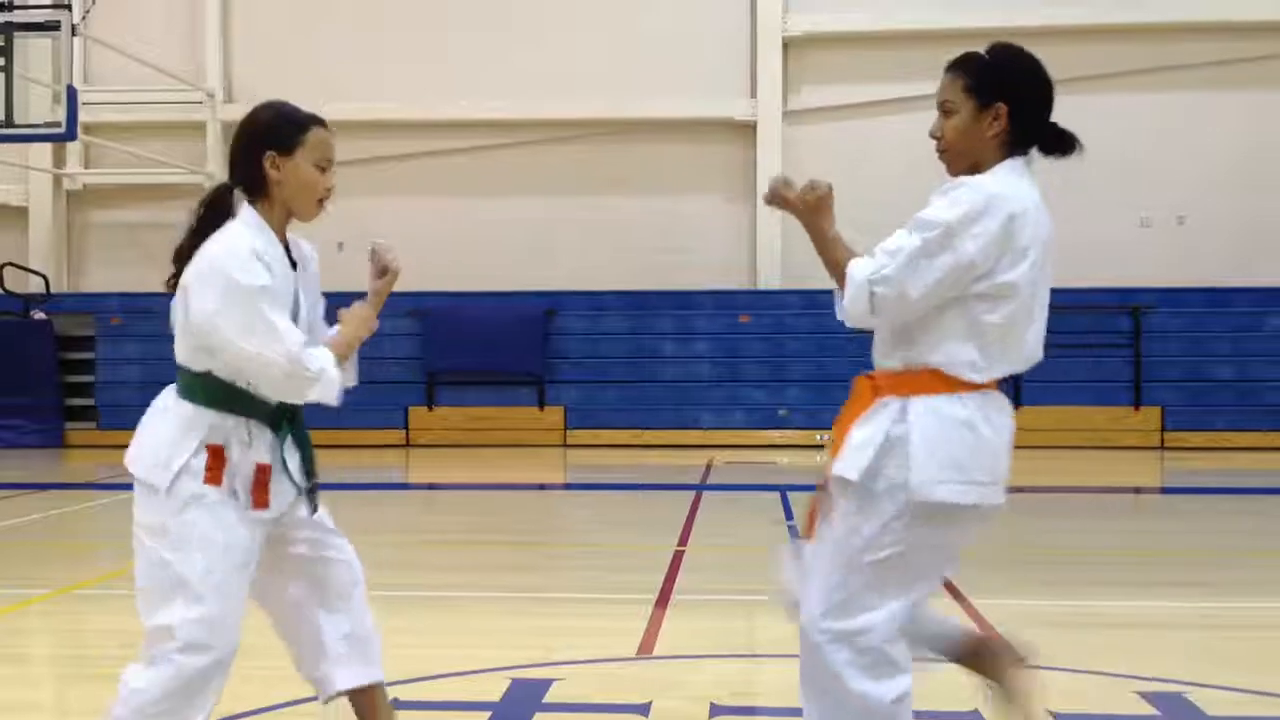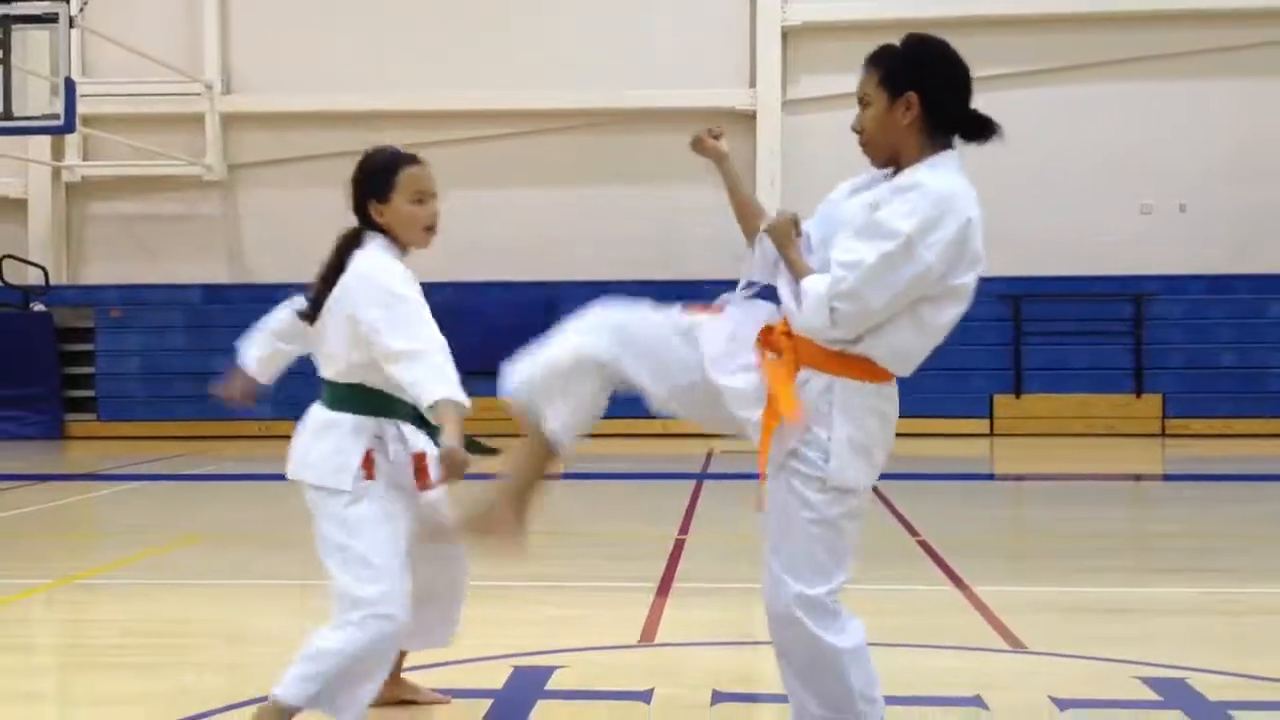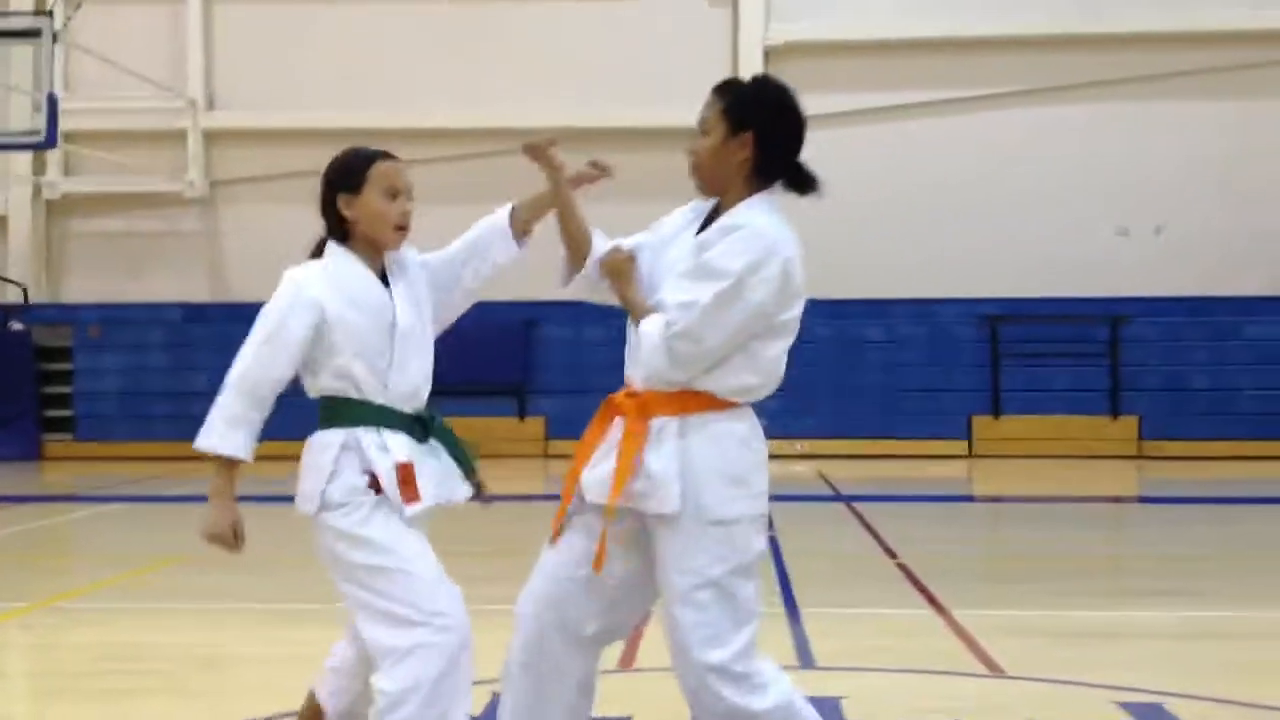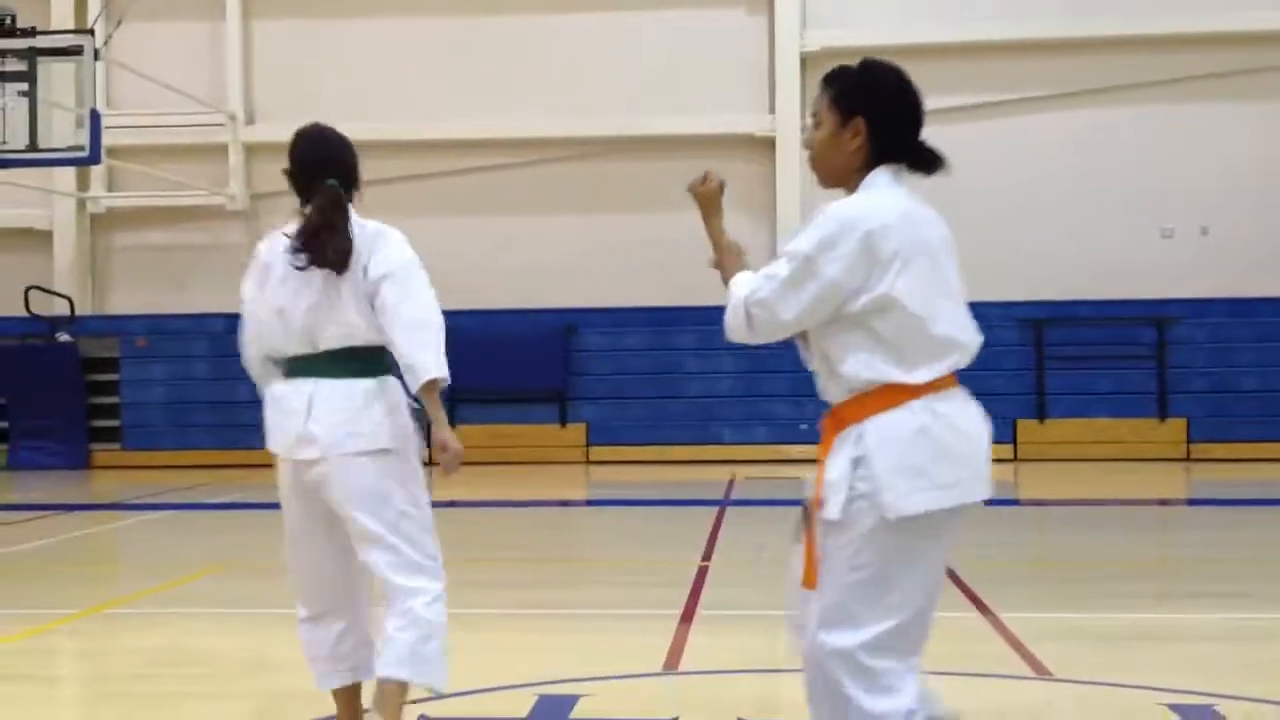
dt=0.5s
person 1, frame 1
left shoulder: (986, 203)
right shoulder: (1005, 199)
left elbow: (871, 300)
right elbow: (897, 296)
left wrist: (817, 226)
right wrist: (817, 224)
left hip: (931, 437)
right hip: (924, 421)
left knee: (841, 627)
right knee: (821, 592)
right ankle: (989, 656)
person 1, frame 2
left shoulder: (939, 204)
right shoulder: (878, 188)
left elbow: (832, 314)
right elbow: (771, 248)
left wrist: (788, 247)
right wrist: (725, 166)
left hip: (827, 409)
right hip: (765, 361)
left knee: (804, 597)
right knee: (597, 340)
right ankle: (514, 498)
person 1, frame 3
left shoulder: (761, 243)
right shoulder: (693, 223)
left elbow: (672, 353)
right elbow: (591, 269)
left wrist: (628, 288)
right wrist: (557, 181)
left hip: (705, 463)
right hip: (642, 447)
left knee: (717, 661)
right knee: (555, 618)
person 1, frame 4
left shoulder: (856, 222)
right shoulder: (907, 216)
left elbow: (755, 317)
left wrist: (715, 228)
right wrist: (746, 271)
left hip: (894, 454)
right hip: (907, 442)
left knee: (853, 648)
right knee: (858, 636)
person 2, frame 1
left shoulder: (295, 257)
right shoulder: (232, 258)
left elbow: (310, 357)
right elbow: (296, 374)
left wrist: (372, 303)
right wrist: (353, 332)
left hip: (253, 455)
right hip: (198, 463)
left knee: (326, 577)
right knee: (197, 639)
person 2, frame 2
left shoulder: (363, 268)
right shoulder: (382, 279)
left elbow: (285, 328)
right elbow: (420, 356)
left wrist: (248, 373)
right wrist: (452, 432)
left hip: (383, 448)
right hip: (355, 456)
left knee: (437, 559)
right knee: (376, 608)
person 2, frame 3
left shoulder: (413, 276)
right shoulder: (310, 288)
left elbow: (482, 247)
right elbow: (246, 391)
left wrist: (553, 192)
right wrist: (224, 499)
left hip: (397, 472)
right hip: (353, 479)
left knee: (394, 622)
right knee: (434, 620)
person 2, frame 4
left shoulder: (268, 254)
right shoulder: (381, 243)
left elbow: (258, 353)
right elbow: (415, 329)
right wrist: (440, 423)
left hip: (294, 419)
right hip: (363, 417)
left knee: (324, 586)
right knee: (412, 575)
